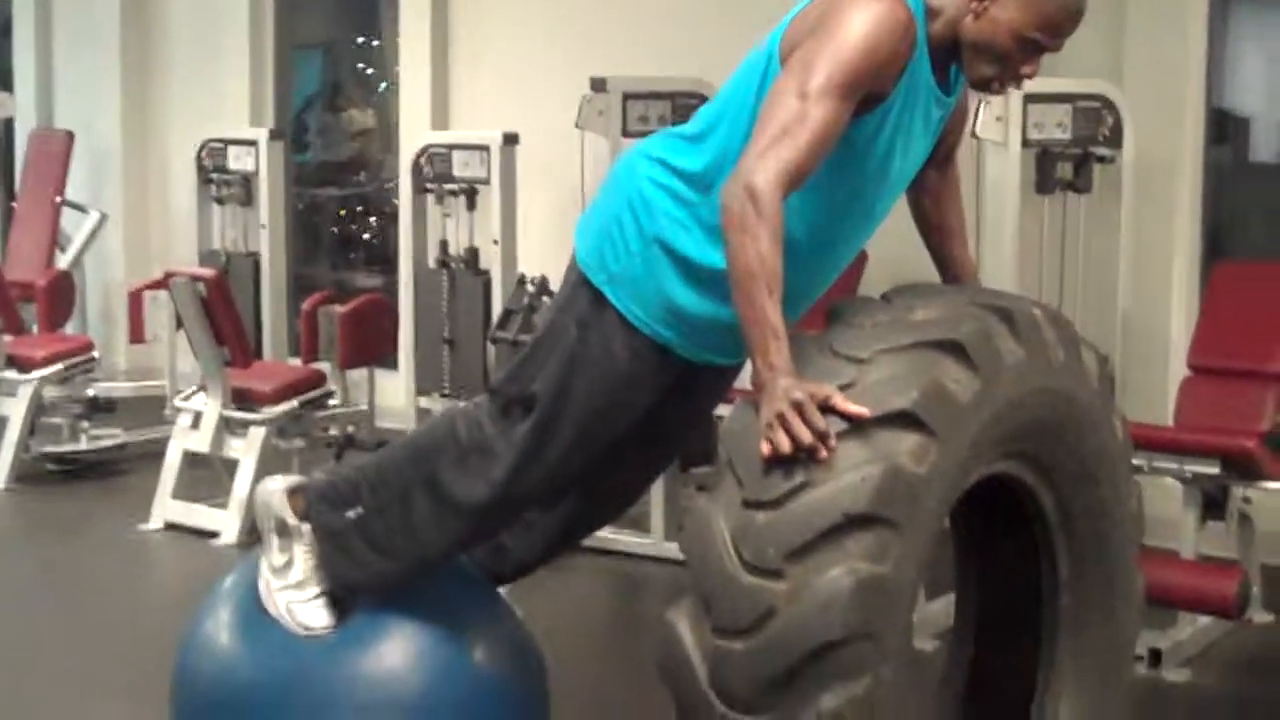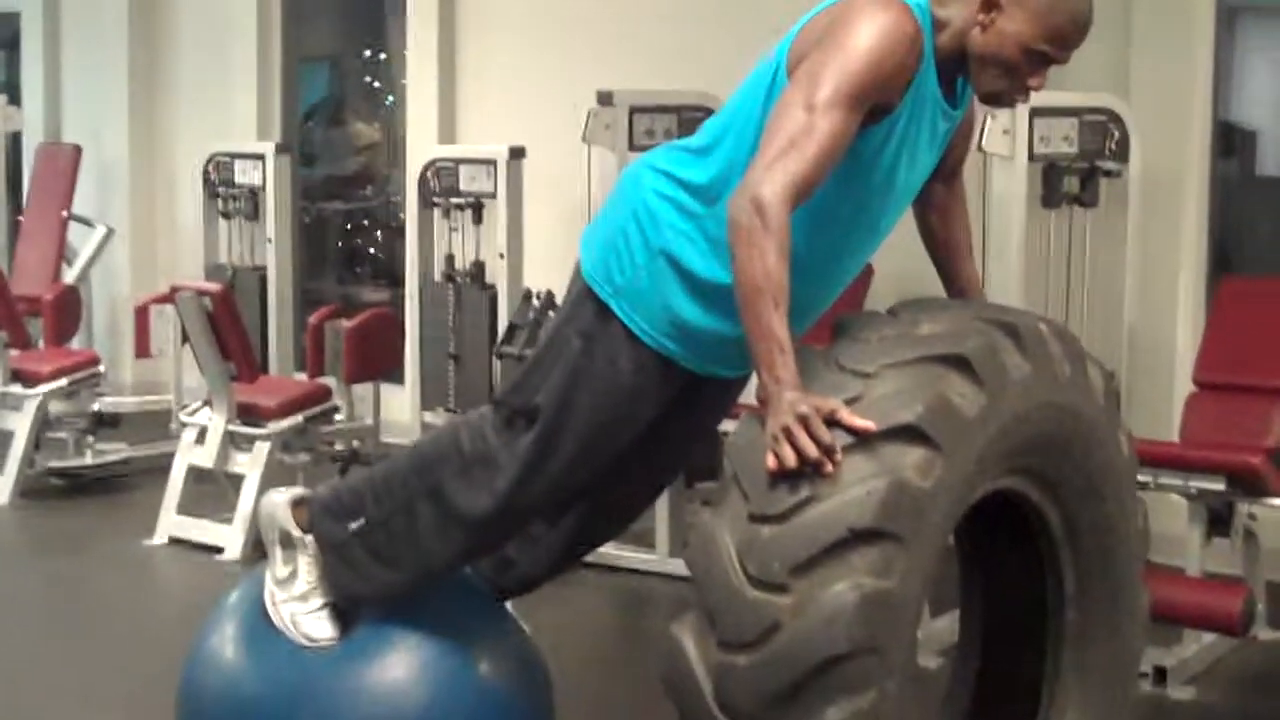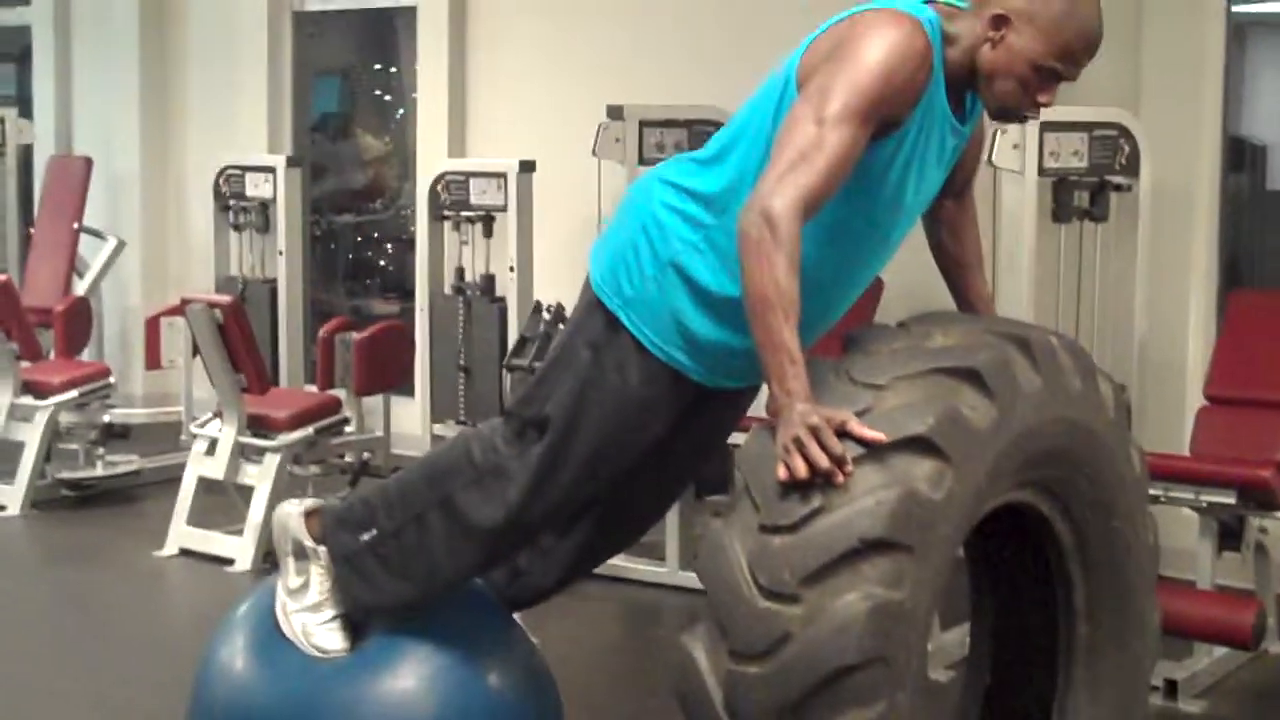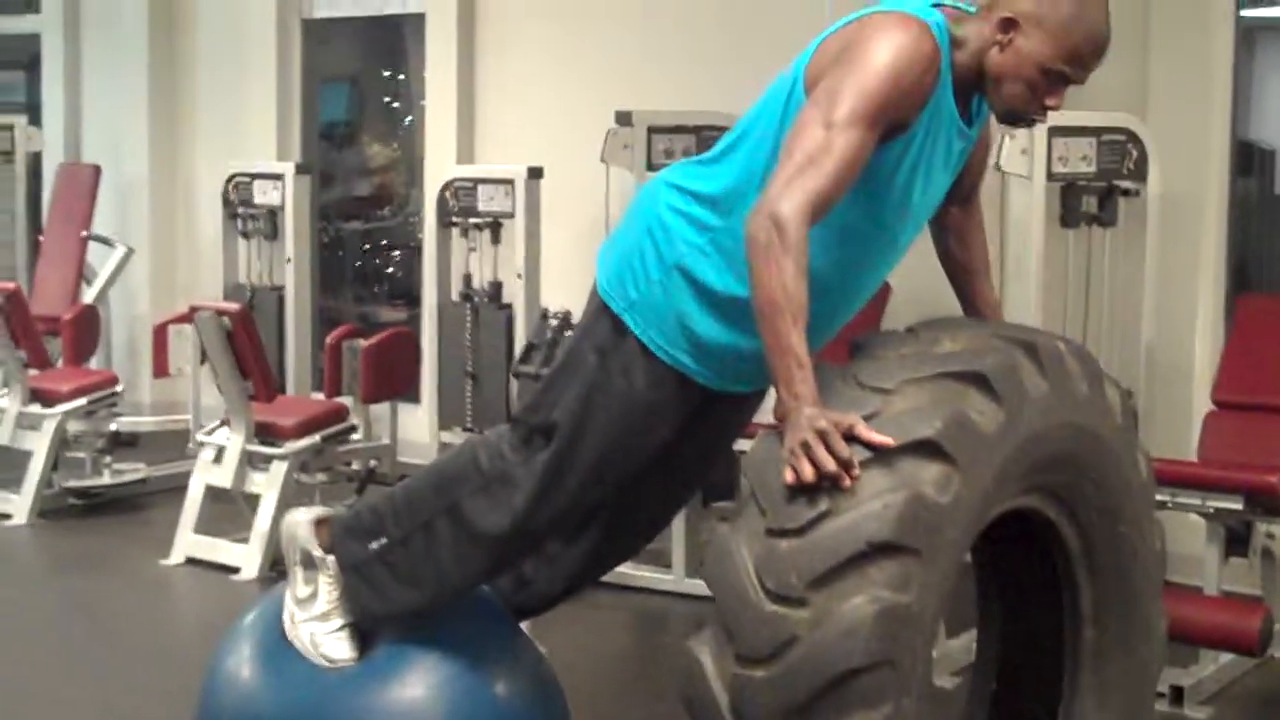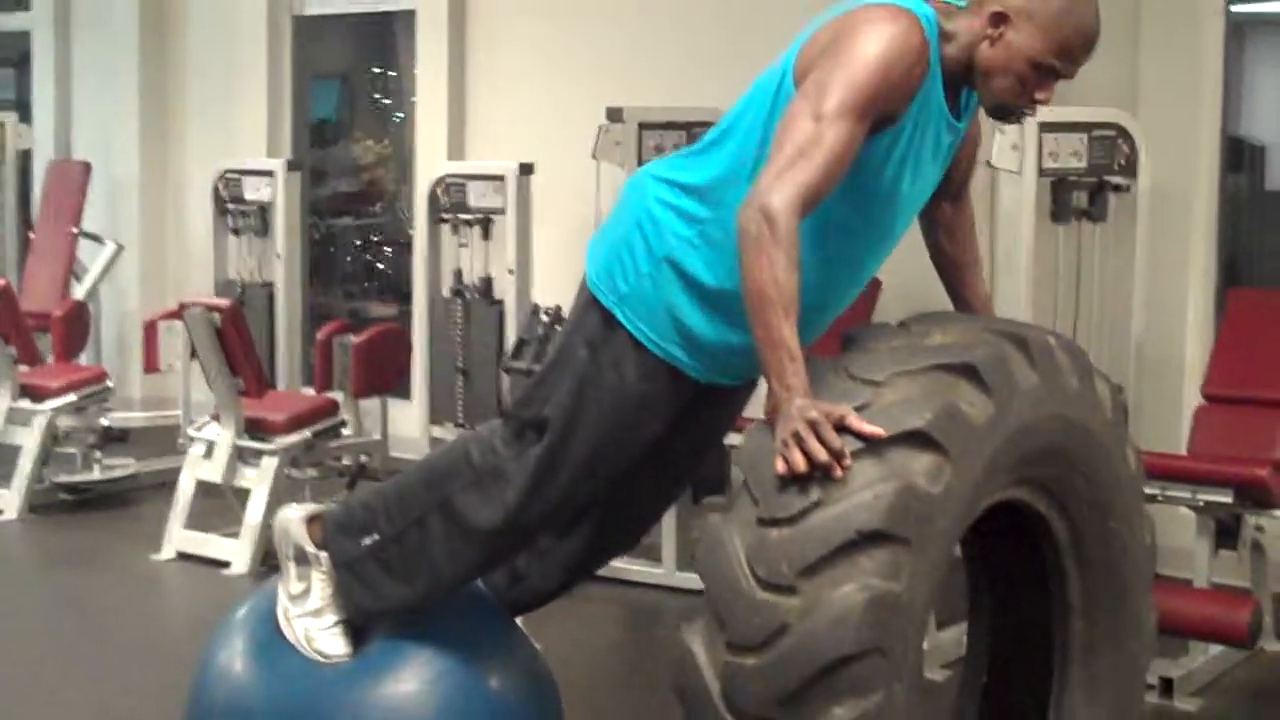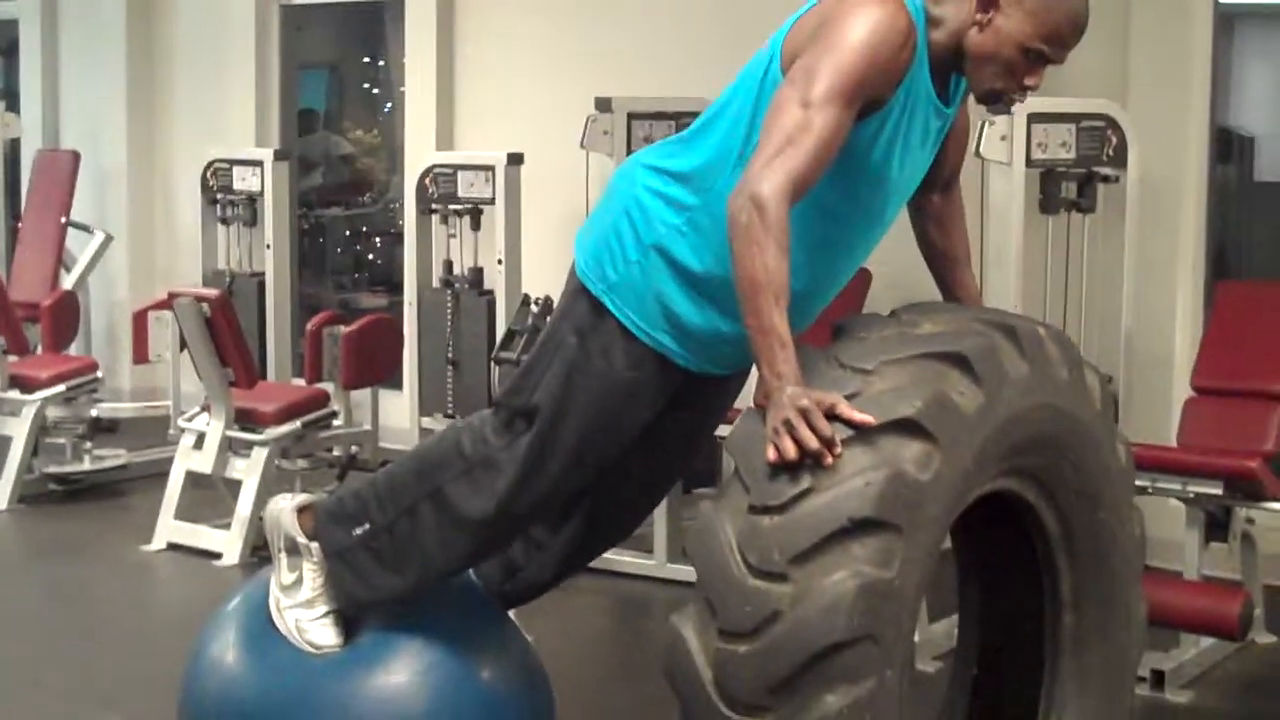
dt=0.1s
person 1, frame 1
left shoulder: (950, 73)
left elbow: (933, 174)
right elbow: (754, 189)
right wrist: (777, 377)
left hip: (719, 304)
right hip: (659, 260)
left knee: (608, 478)
right knee: (521, 442)
left ankle: (451, 566)
right ankle: (310, 517)
person 1, frame 2
left shoulder: (957, 85)
left elbow: (939, 190)
right elbow: (761, 200)
right wrist: (783, 390)
left hip: (723, 318)
right hip: (662, 273)
left knee: (611, 492)
right knee: (524, 456)
left ankle: (457, 582)
right ankle: (315, 530)
person 1, frame 3
left shoulder: (964, 94)
left elbow: (949, 203)
right elbow: (770, 213)
right wrist: (792, 401)
left hip: (734, 329)
right hip: (671, 283)
left knee: (621, 505)
right knee: (535, 466)
left ankle: (474, 591)
right ankle: (327, 538)
person 1, frame 4
left shoulder: (974, 97)
left elbow: (956, 210)
right elbow: (779, 217)
right wrist: (800, 405)
left hip: (741, 336)
right hip: (677, 288)
left knee: (629, 512)
right knee: (543, 474)
left ankle: (481, 602)
right ankle: (336, 547)
person 1, frame 5
left shoulder: (963, 94)
left elbow: (946, 205)
right elbow: (768, 209)
right wrist: (792, 398)
left hip: (732, 330)
right hip: (667, 283)
left knee: (623, 504)
right knee: (532, 466)
left ankle: (473, 593)
right ankle: (328, 543)
person 1, frame 6
left shoulder: (954, 87)
left elbow: (936, 197)
right elbow: (759, 196)
right wrist: (783, 386)
left hip: (722, 317)
right hip: (657, 271)
left knee: (616, 496)
right knee: (524, 456)
left ankle: (466, 588)
right ankle: (320, 534)
